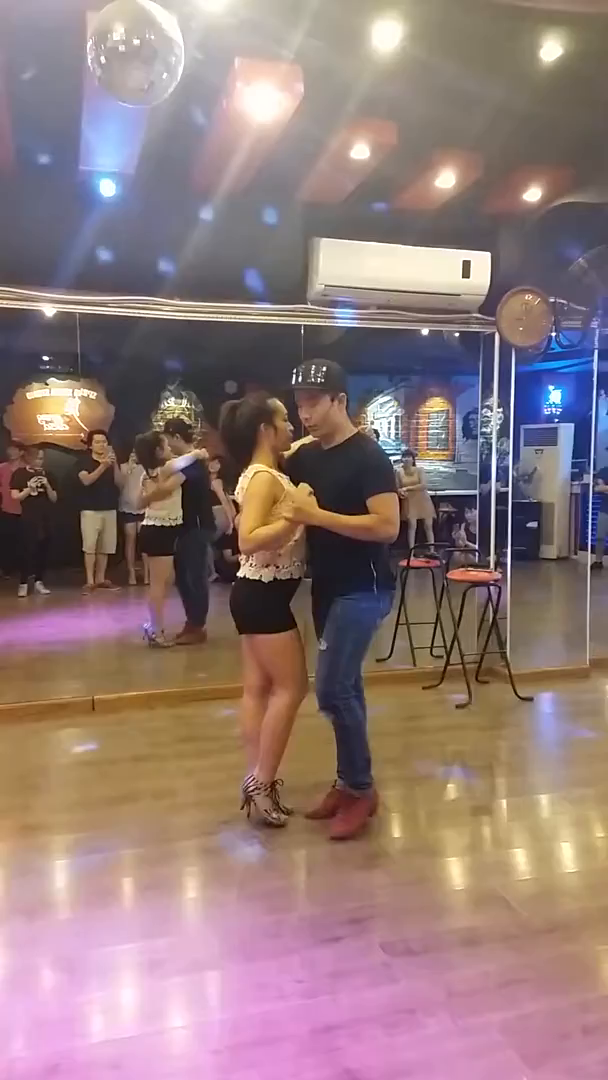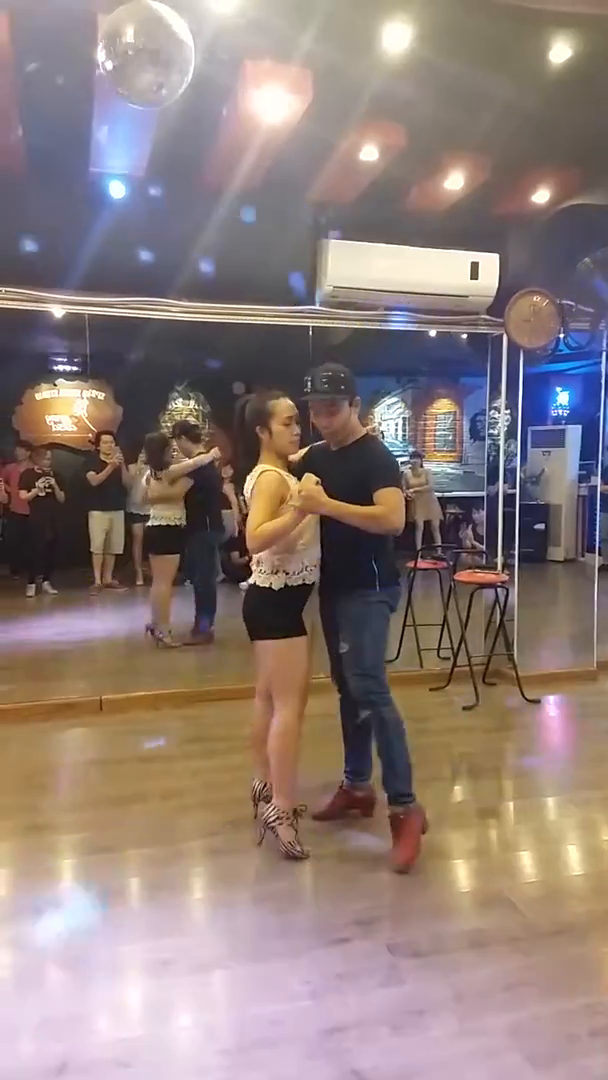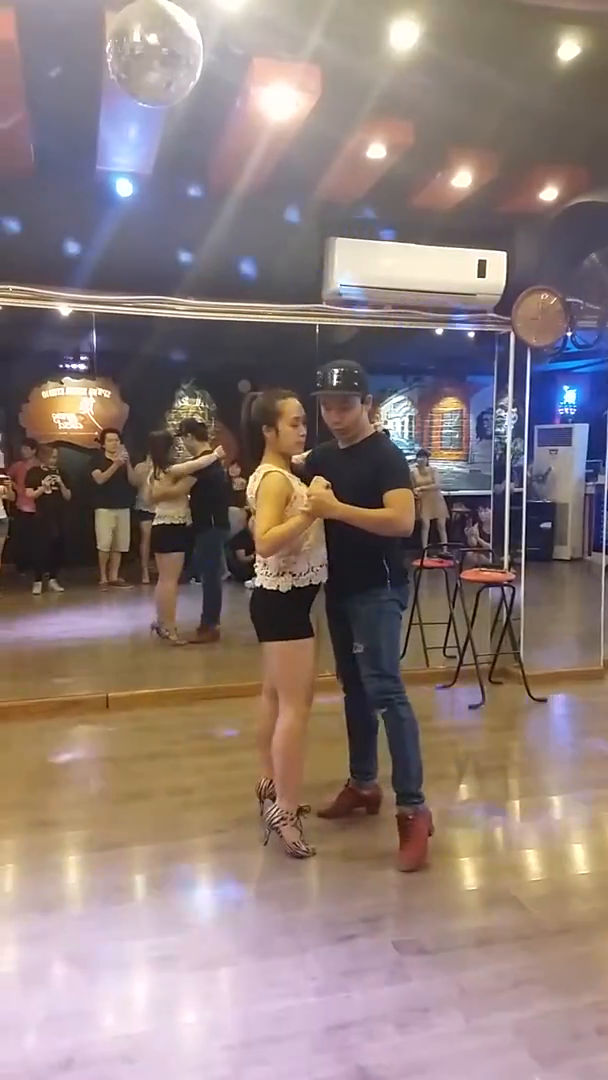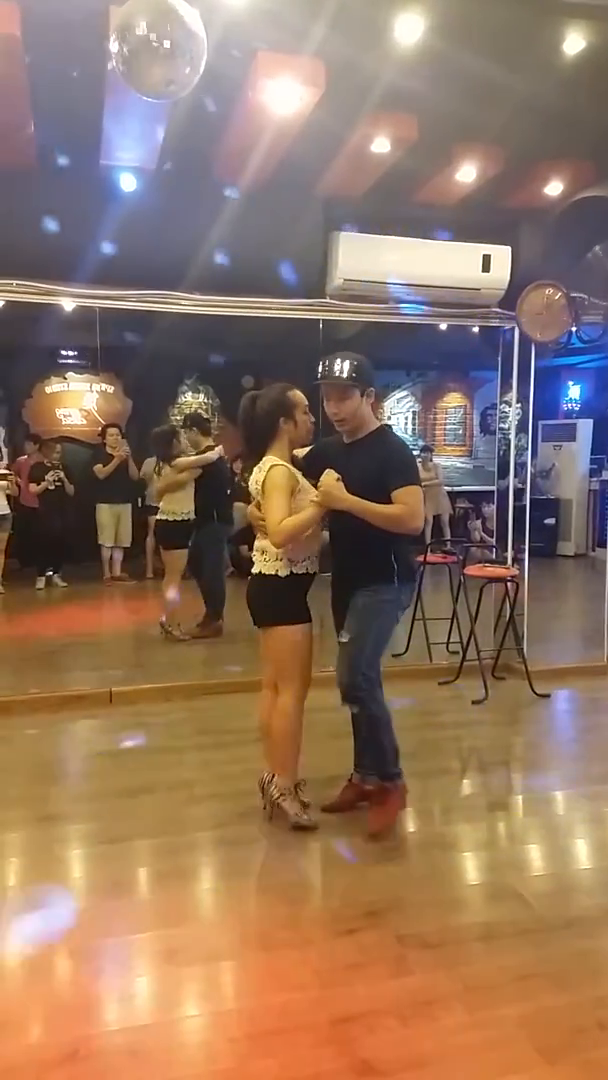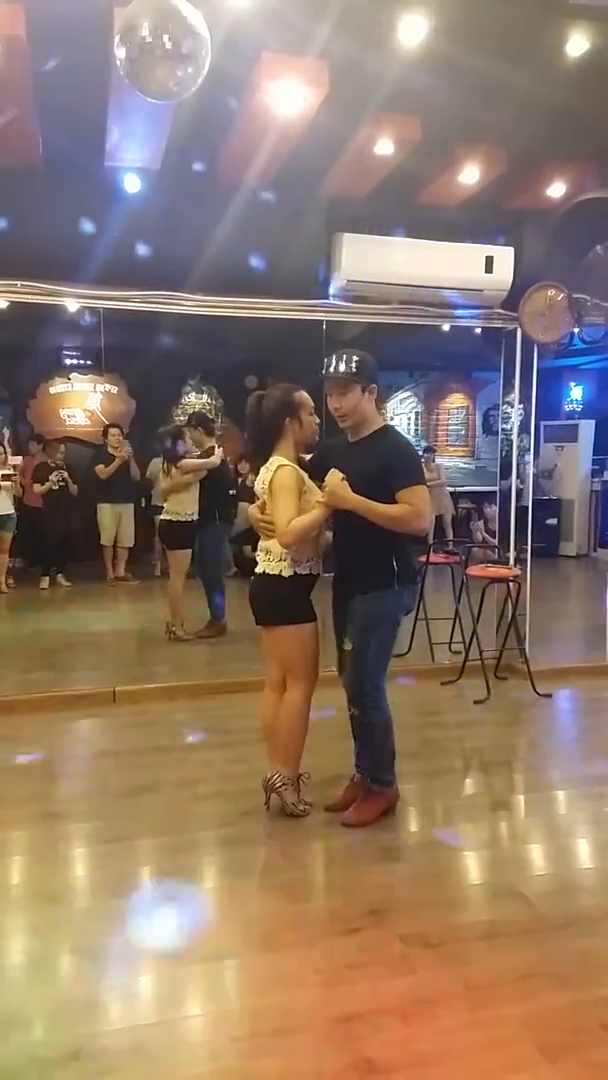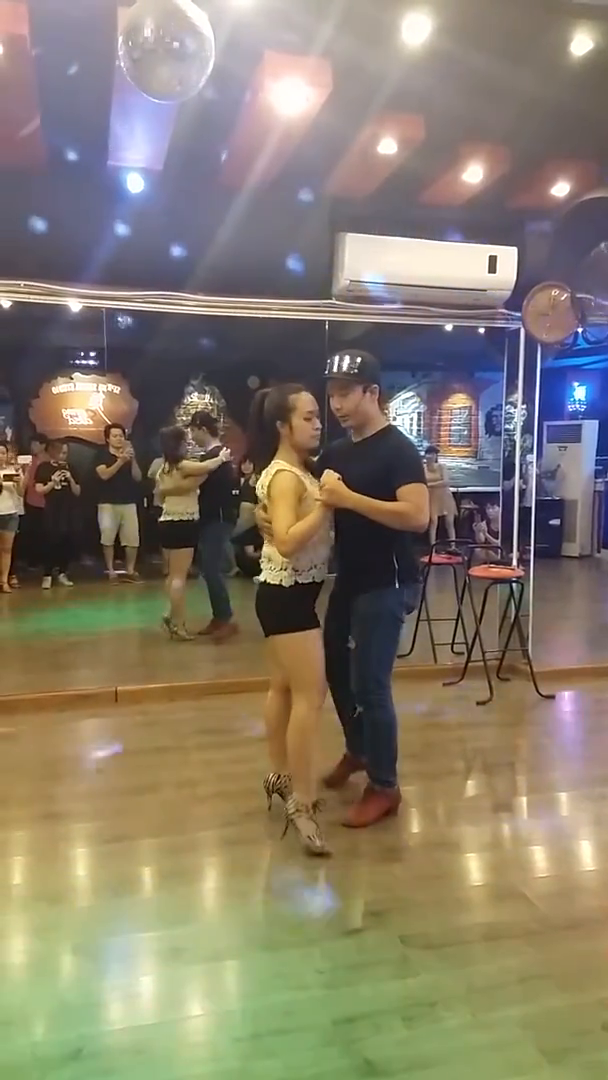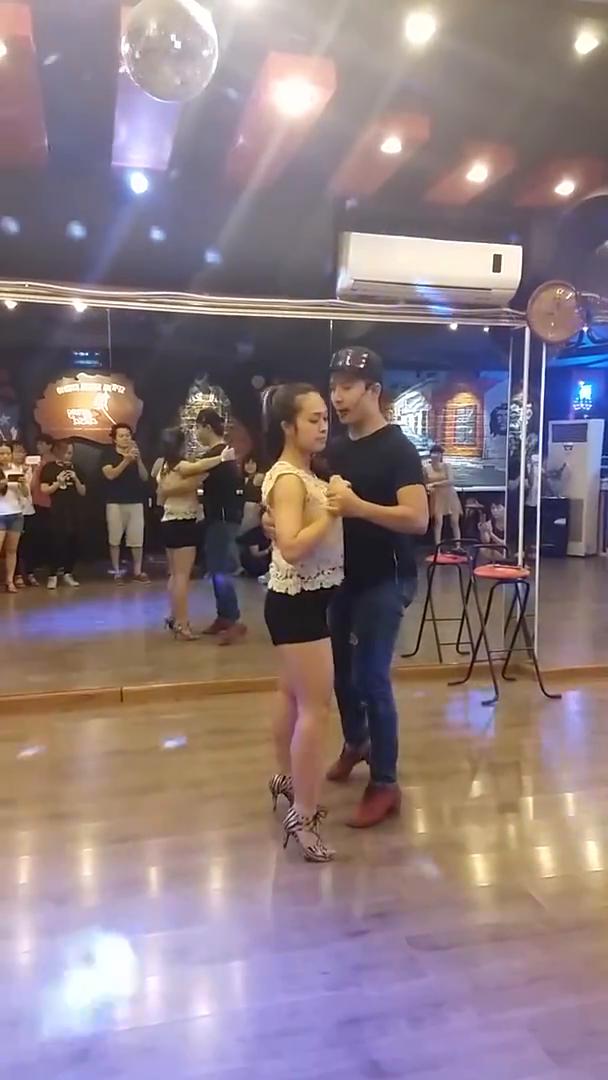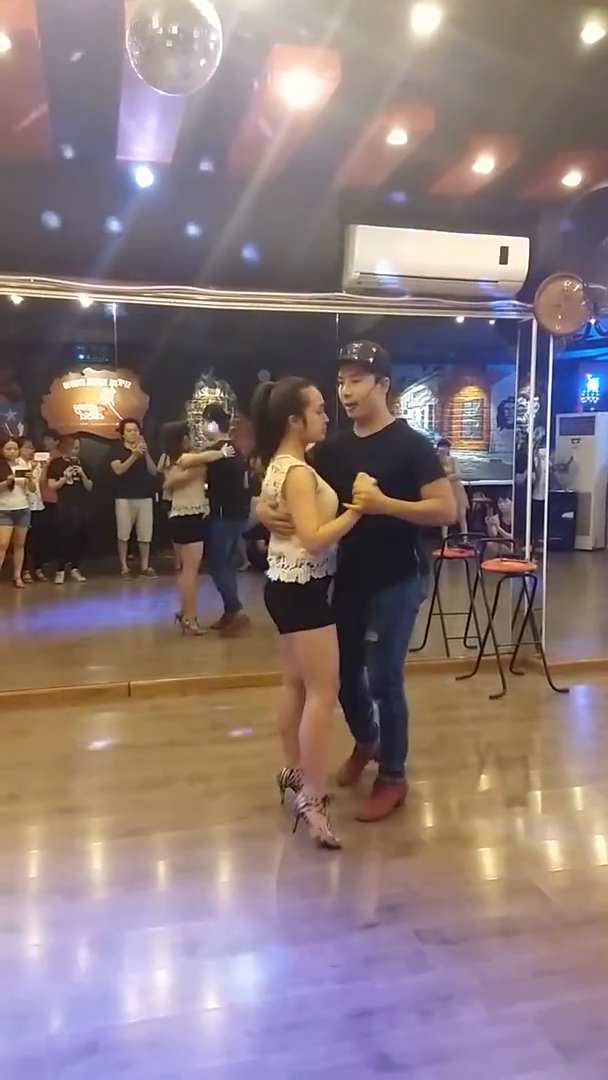
dt=0.3s
person 1, frame 1
left shoulder: (368, 458)
right shoulder: (304, 458)
left elbow: (387, 527)
left wrist: (318, 515)
left hip: (363, 589)
right hip: (326, 587)
left knee: (333, 688)
right knee: (341, 687)
left ankle: (362, 790)
right ankle: (347, 782)
person 1, frame 2
left shoulder: (375, 457)
right shoulder: (315, 458)
left elbow: (393, 519)
left wrist: (326, 504)
left hip: (370, 588)
right hip: (334, 587)
left knee: (369, 691)
right knee: (346, 687)
left ankle: (405, 808)
right ankle: (357, 784)
person 1, frame 3
left shoulder: (385, 456)
right shoulder: (322, 457)
left elbow: (403, 522)
left wrist: (336, 508)
left hip: (378, 588)
right hip: (340, 586)
left knee: (384, 690)
right knee: (354, 685)
left ankle: (413, 809)
right ankle: (363, 782)
person 1, frame 4
left shoulder: (391, 450)
right shoulder: (327, 451)
left elbow: (413, 520)
left wrist: (345, 500)
right wrist: (260, 511)
left hip: (383, 581)
right hip: (344, 578)
left knee: (357, 679)
right knee: (356, 679)
left ankle: (390, 782)
right ankle: (363, 777)
person 1, frame 5
left shoulder: (396, 451)
right shoulder: (333, 451)
left elbow: (419, 520)
left wrist: (352, 500)
right wrist: (258, 509)
left hip: (384, 586)
right hip: (348, 581)
left knee: (364, 685)
right knee: (354, 682)
left ankle: (382, 787)
right ankle: (363, 774)
person 1, frame 6
left shoulder: (398, 451)
right shoulder: (338, 452)
left elbow: (418, 517)
left wrist: (350, 499)
left hip: (386, 584)
right hip: (348, 579)
left knee: (370, 683)
right knee: (335, 667)
left ankle: (384, 786)
right ankle: (358, 750)
person 1, frame 7
left shoulder: (396, 448)
right shoulder: (337, 450)
left elbow: (416, 519)
left wrist: (358, 507)
left hip: (384, 580)
right hip: (348, 577)
left knee: (371, 678)
right knee: (340, 669)
left ankle: (384, 784)
right ankle: (358, 744)
person 1, frame 8
left shoulder: (410, 445)
right shoulder: (334, 447)
left elbow: (446, 510)
left wrist: (386, 504)
right wrist: (269, 511)
left hip: (396, 580)
right hip: (349, 576)
left knee: (384, 677)
right knee: (344, 668)
left ankle: (393, 778)
right ankle: (366, 742)
person 2, frame 1
left shoulder: (265, 473)
right shoulder: (263, 478)
right elbow: (248, 541)
right wrist: (294, 519)
left hip: (255, 592)
right hip: (264, 594)
left knee: (258, 688)
right knee: (290, 687)
left ankle: (257, 780)
right ankle: (261, 781)
person 2, frame 2
left shoulder: (280, 473)
right shoulder: (269, 478)
right elbow: (254, 540)
right wrist: (300, 510)
left hip: (274, 597)
right hip: (276, 599)
left knee: (268, 695)
right knee: (290, 703)
left ankle: (264, 786)
right ankle: (280, 810)
person 2, frame 3
left shoulder: (282, 473)
right shoulder: (273, 479)
right elbow: (264, 543)
right wrist: (308, 513)
left hip: (280, 596)
right hip: (283, 599)
left knee: (275, 694)
right knee: (295, 703)
left ankle: (270, 783)
right ankle: (284, 811)
person 2, frame 4
left shoulder: (280, 466)
right shoulder: (277, 471)
right elbow: (279, 534)
right wrist: (321, 504)
left hip: (274, 583)
right hip: (281, 585)
left knee: (274, 684)
right knee: (293, 687)
left ankle: (273, 776)
right ankle: (284, 787)
person 2, frame 5
left shoulder: (278, 467)
right shoulder: (285, 472)
right elbow: (288, 534)
right wrist: (328, 504)
left hip: (272, 584)
right hip: (284, 586)
left knee: (277, 682)
right knee: (300, 683)
left ankle: (277, 772)
right ankle: (286, 777)
person 2, frame 6
left shoulder: (295, 469)
right shoulder: (284, 476)
right elbow: (286, 542)
right wrist: (326, 506)
left hip: (286, 592)
right hip: (288, 594)
left knee: (283, 687)
right knee: (309, 697)
left ankle: (279, 775)
right ankle: (302, 803)
person 2, frame 7
left shoulder: (304, 471)
right shoulder: (288, 479)
right elbow: (292, 549)
right wrist: (332, 512)
left hip: (300, 597)
right hip: (298, 600)
left knee: (293, 693)
right knee: (315, 706)
left ankle: (285, 776)
right ankle: (303, 816)
person 2, frame 8
left shoulder: (280, 465)
right shoulder: (298, 473)
right elbow: (314, 540)
right wrist: (357, 510)
left hip: (286, 584)
right hip: (302, 589)
left knee: (295, 684)
right knee: (322, 691)
left ankle: (292, 769)
right ankle: (312, 799)
